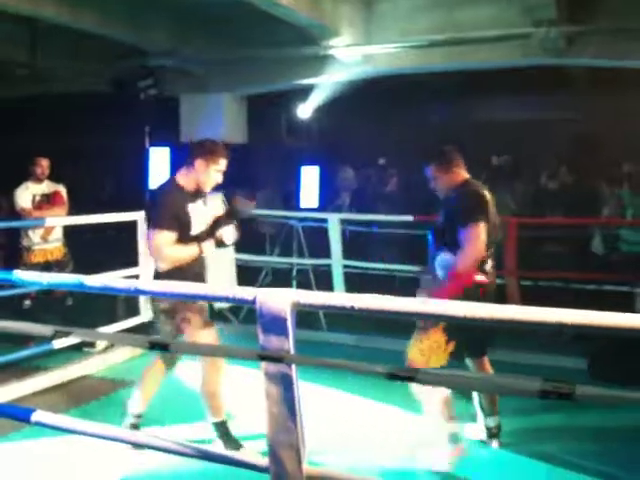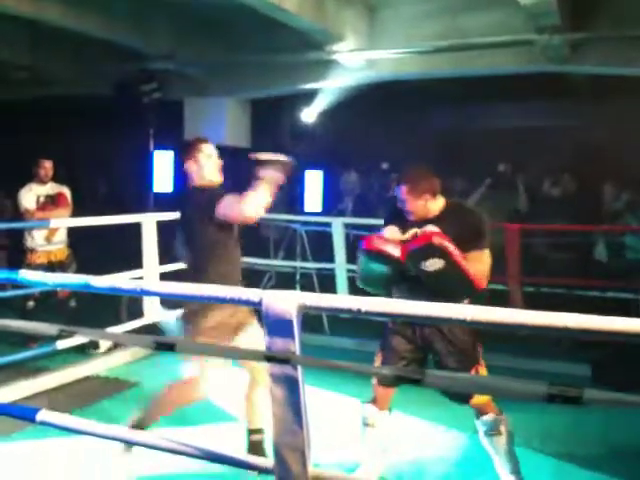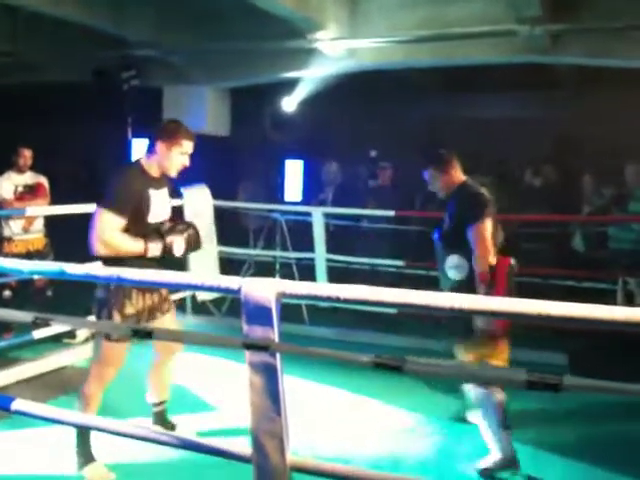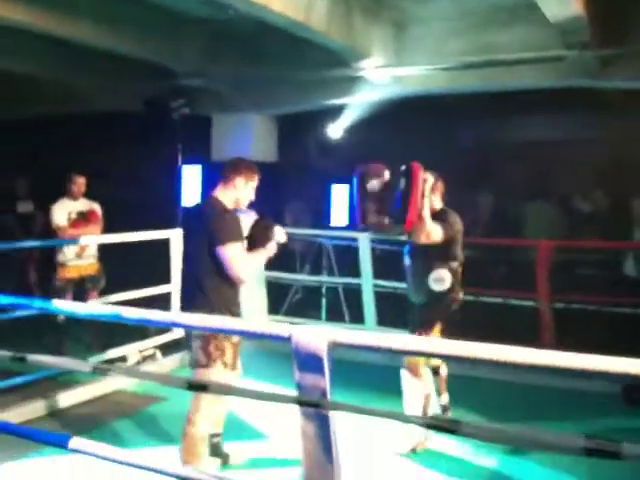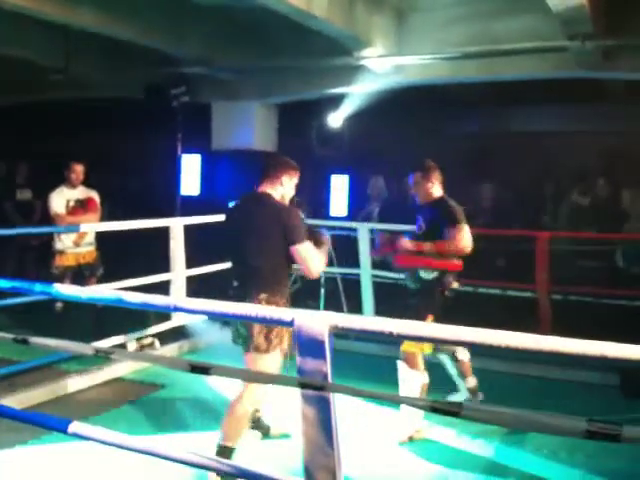
dt=1s
person 1, frame 1
left shoulder: (196, 194)
right shoulder: (166, 199)
left elbow: (207, 227)
right elbow: (163, 258)
left wrist: (230, 214)
right wrist: (211, 243)
right hip: (175, 295)
left knee: (167, 357)
right knee: (214, 358)
left ankle: (133, 424)
right ankle: (222, 430)
person 1, frame 2
left shoulder: (217, 196)
right shoulder: (201, 197)
right elbow: (248, 212)
right wrist: (269, 178)
left hip: (230, 301)
right hip: (209, 307)
left knee: (263, 371)
right knee: (199, 386)
left ankle: (257, 449)
right ankle: (137, 429)
person 1, frame 3
left shoulder: (162, 181)
right shoulder: (127, 183)
right elbow: (100, 241)
left wrist: (174, 233)
right wrist: (156, 247)
left hip: (153, 285)
right hip: (122, 290)
left knee: (170, 346)
right knee: (104, 370)
left ankle: (160, 419)
right ankle: (83, 451)
person 1, frame 4
left shoulder: (202, 212)
right shoulder: (222, 216)
right elbow: (243, 272)
left wrist: (253, 243)
right wrist: (269, 246)
left hip: (208, 313)
right hip: (213, 319)
left knee: (228, 379)
right knee: (206, 404)
left ankle: (215, 449)
right ankle: (193, 469)
person 1, frame 5
left shoulder: (237, 212)
right shoulder: (285, 214)
right elbow: (313, 268)
right wrist: (324, 245)
left hip: (242, 301)
right hip: (266, 304)
left knee: (263, 372)
right knee: (256, 386)
left ankle: (255, 421)
right ankle: (222, 463)
person 2, frame 1
left shoulder: (465, 197)
right shoulder: (476, 194)
left elbow: (474, 248)
left wrist: (440, 287)
right wrist: (444, 281)
left hip: (461, 293)
right hip: (476, 291)
left knee: (419, 361)
right knee: (478, 360)
right ankle: (491, 428)
person 2, frame 2
left shoulder: (467, 220)
right shoulder: (396, 218)
left elbow: (479, 279)
right elbow: (375, 274)
left wrist: (447, 251)
right wrist: (382, 247)
left hip: (449, 322)
right hip: (405, 319)
left knee: (481, 400)
right knee: (380, 393)
person 2, frame 3
left shoulder: (471, 199)
right shoulder: (460, 199)
left elbow: (484, 250)
left hip: (477, 295)
right hip: (466, 293)
right knee: (468, 359)
left ankle: (502, 452)
right ankle: (486, 414)
person 2, frame 4
left shoulder: (449, 220)
right shoulder: (422, 215)
left elbow: (422, 235)
left wrist: (422, 197)
left hip: (440, 303)
right hip: (423, 300)
left knee: (414, 362)
right knee: (431, 356)
right ankle: (442, 406)
person 2, frame 5
left shoulder: (447, 209)
right shoulder: (427, 208)
left elbow: (463, 244)
left wrist: (417, 246)
right wrist: (407, 244)
left hip: (433, 290)
right hip: (425, 288)
left knee: (410, 351)
right knee: (446, 340)
left ankle: (411, 425)
right ankle: (471, 388)
person 3, frame 1
left shoulder: (58, 188)
right shoulder: (22, 191)
left elbow: (62, 211)
right elbow: (26, 216)
left wrist: (37, 213)
right wrist: (51, 212)
left hip: (56, 246)
right hip: (32, 248)
person 3, frame 2
left shoulder: (62, 190)
right shoulder: (26, 192)
left elbow: (66, 212)
right elbow: (29, 217)
left wrist: (41, 214)
right wrist: (55, 214)
left hip: (60, 248)
right hip: (36, 251)
left knee: (65, 289)
person 3, frame 3
left shoulder: (40, 179)
left elbow: (45, 201)
left wrist: (20, 204)
right wrist: (33, 203)
left hip: (37, 235)
left ankle: (42, 300)
person 3, frame 4
left shoulder: (93, 206)
right shoulder: (58, 207)
left elbow: (97, 229)
right elbow: (63, 233)
left wrist: (74, 231)
right wrist: (86, 230)
left hip: (90, 259)
right hip: (67, 261)
left knee: (93, 297)
right knee: (65, 301)
left ankle: (94, 335)
right ankle: (64, 336)
person 3, frame 5
left shoulder: (91, 194)
right shoulder: (56, 195)
left elbow: (95, 217)
right elbow: (60, 221)
left wrist: (71, 218)
right wrist: (85, 217)
left hip: (88, 248)
right hip: (65, 250)
left knee: (92, 285)
